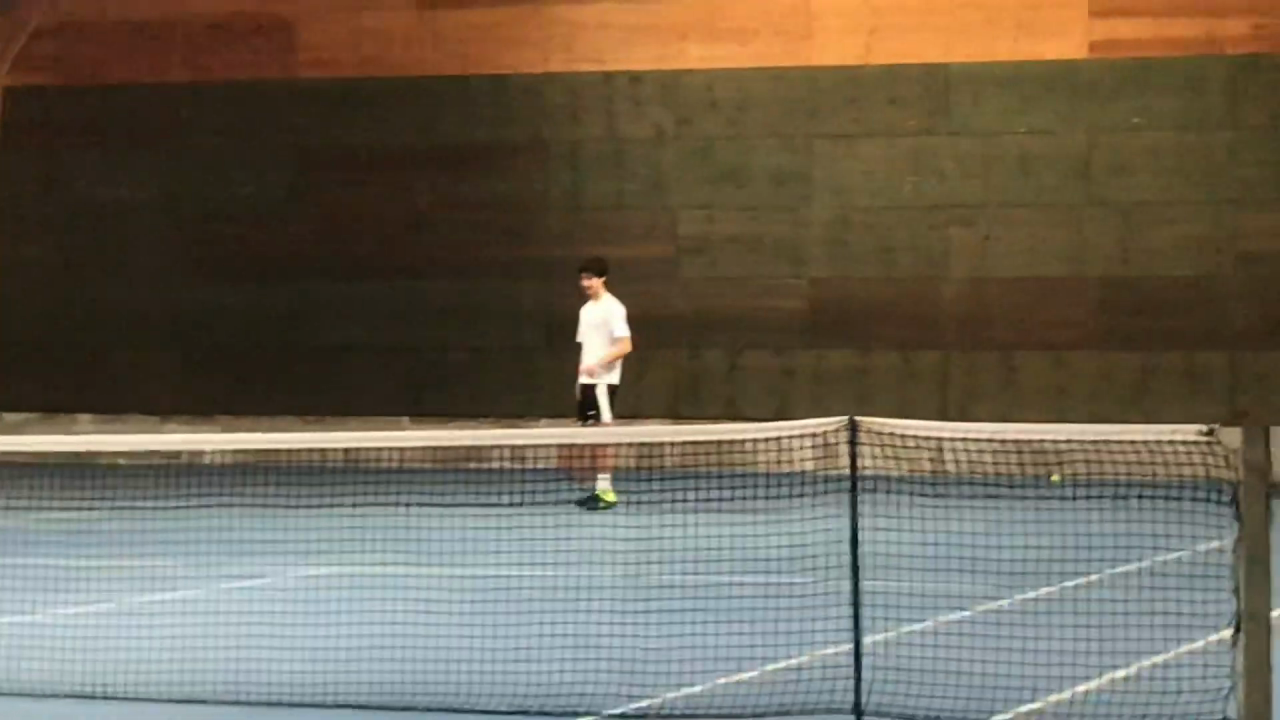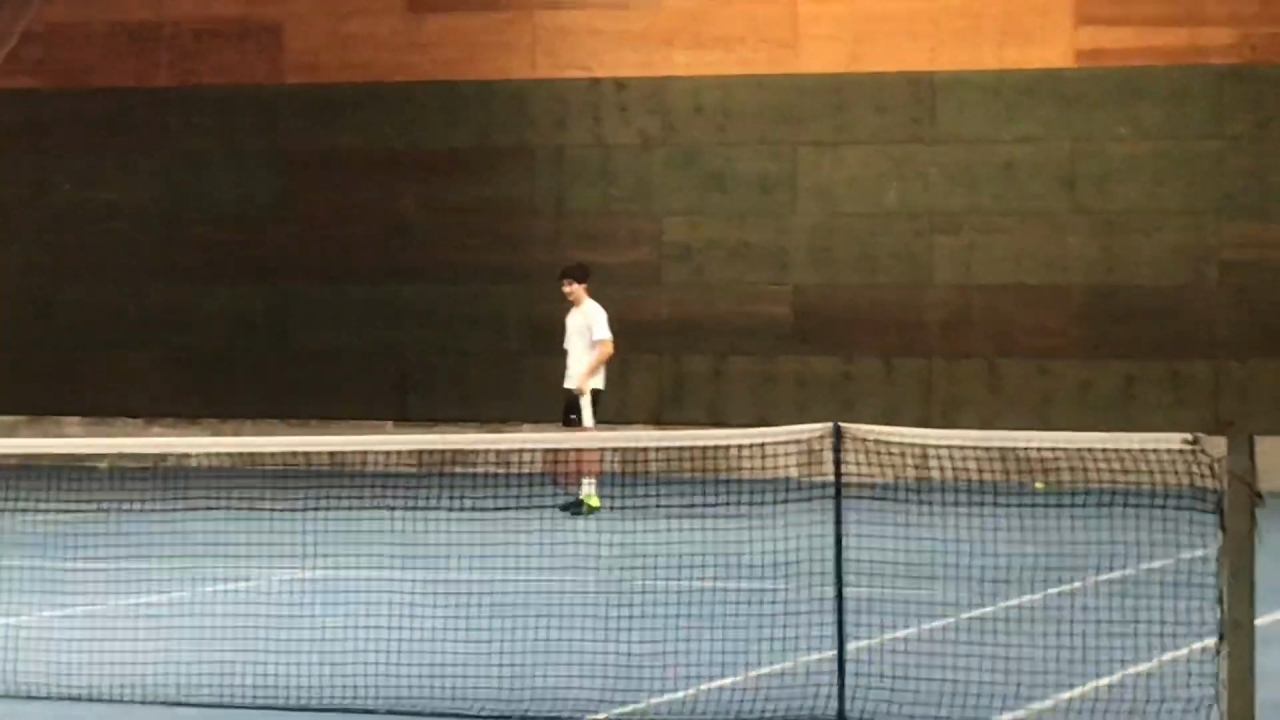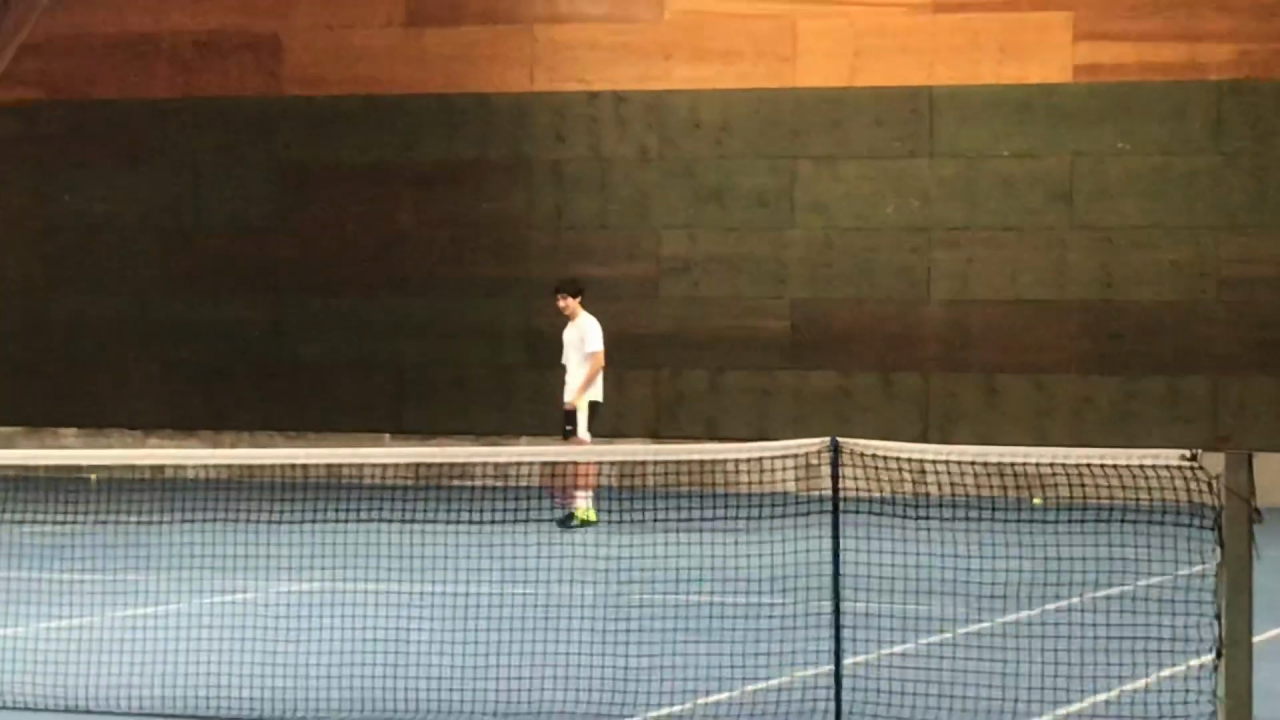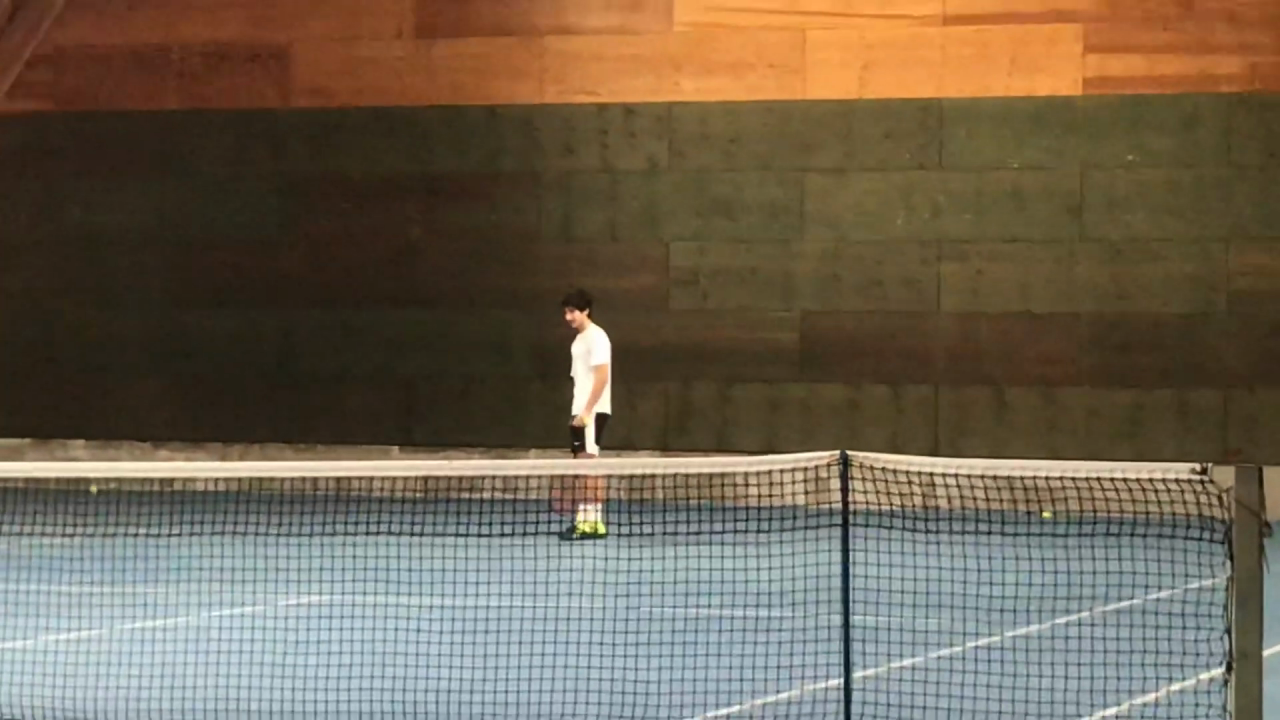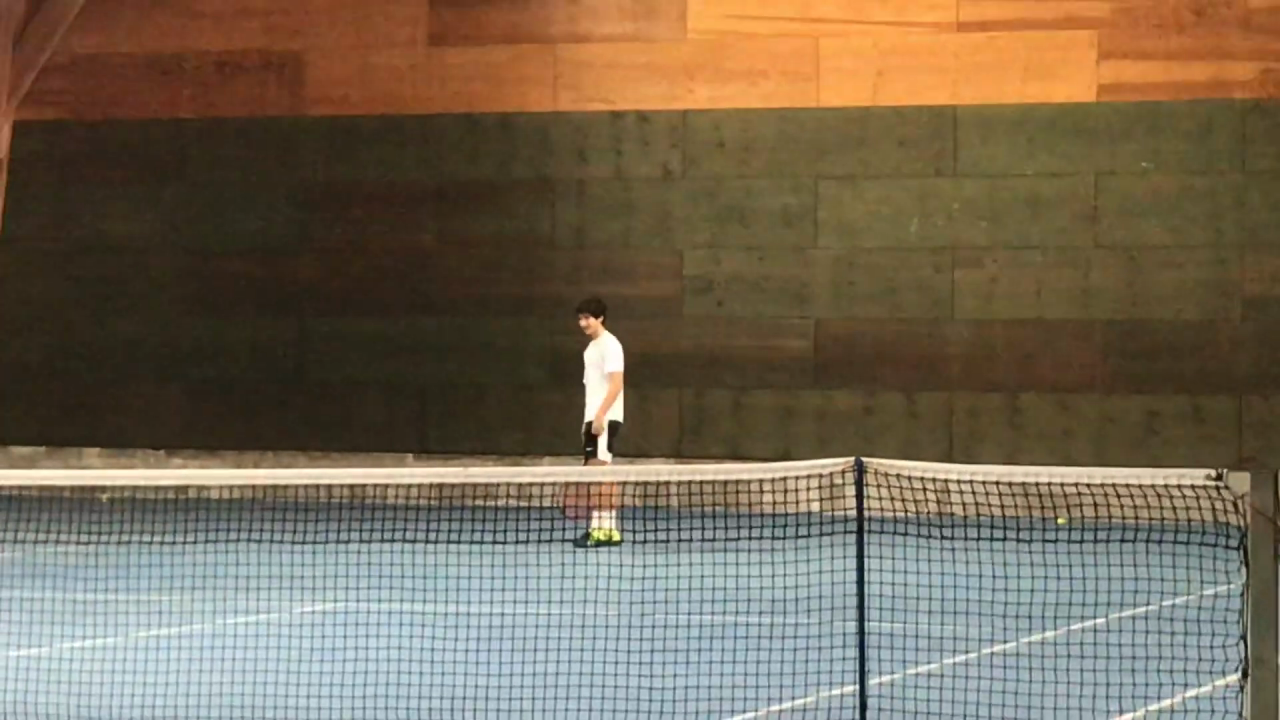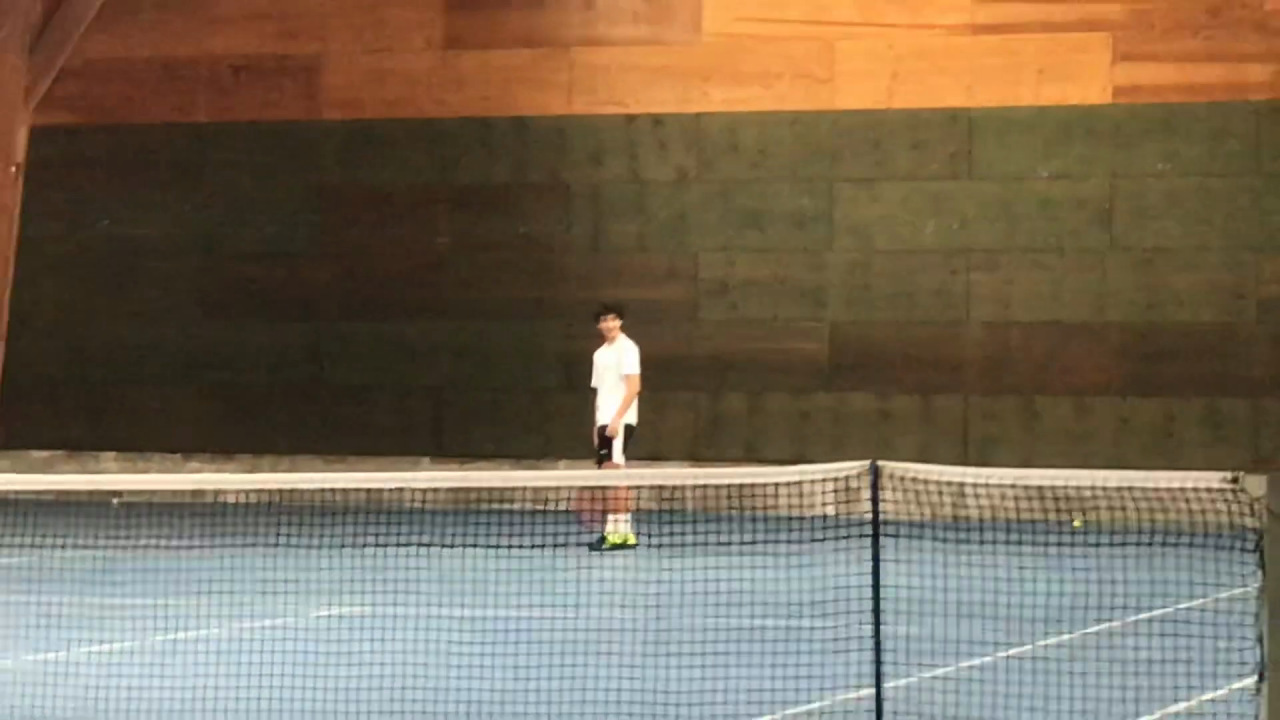
dt=0.2s
person 1, frame 1
left shoulder: (613, 307)
right shoulder: (585, 309)
left elbow: (625, 346)
left wrist: (599, 365)
right wrist: (579, 380)
left hip: (603, 380)
right hip: (587, 380)
left ankle: (606, 492)
right ankle: (600, 489)
person 1, frame 2
left shoulder: (594, 311)
right shoulder: (571, 315)
left elbow: (607, 349)
left wrist: (585, 378)
right wrist: (571, 382)
left hip: (587, 385)
right hip: (572, 385)
left ankle: (589, 496)
right ankle: (586, 495)
person 1, frame 3
left shoulder: (589, 324)
right shoulder: (568, 328)
left elbow: (598, 362)
left wrist: (579, 394)
right wrist: (570, 397)
left hip: (586, 398)
right hip: (573, 398)
left ankle: (580, 509)
right ankle: (585, 509)
person 1, frame 4
left shoulder: (597, 337)
right shoulder: (577, 341)
left elbow: (602, 376)
left wrist: (586, 410)
right wrist: (577, 412)
left hip: (593, 411)
right hip: (581, 411)
left knee: (586, 463)
left ankle: (584, 521)
right ankle: (595, 521)
person 1, frame 5
left shoulder: (610, 344)
right shoulder: (590, 349)
left elbow: (616, 384)
left wrist: (600, 416)
right wrist: (589, 421)
left hip: (606, 418)
right hip: (593, 418)
left knee: (598, 470)
left ankle: (599, 529)
right ankle: (610, 528)
person 1, frame 6
left shoulder: (627, 347)
right shoulder: (599, 354)
left elbow: (634, 386)
left wrist: (617, 419)
right wrist: (596, 427)
left hip: (620, 422)
right hip: (604, 422)
left knee: (613, 473)
left ankle: (614, 532)
right ankle: (624, 532)
